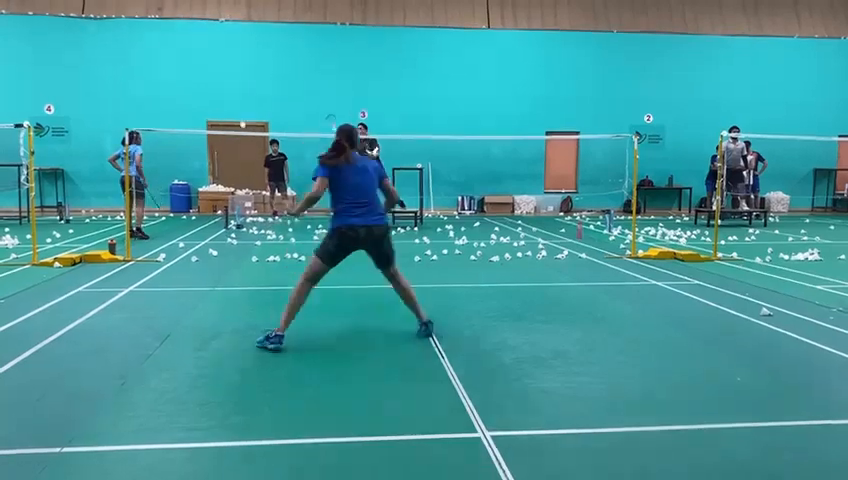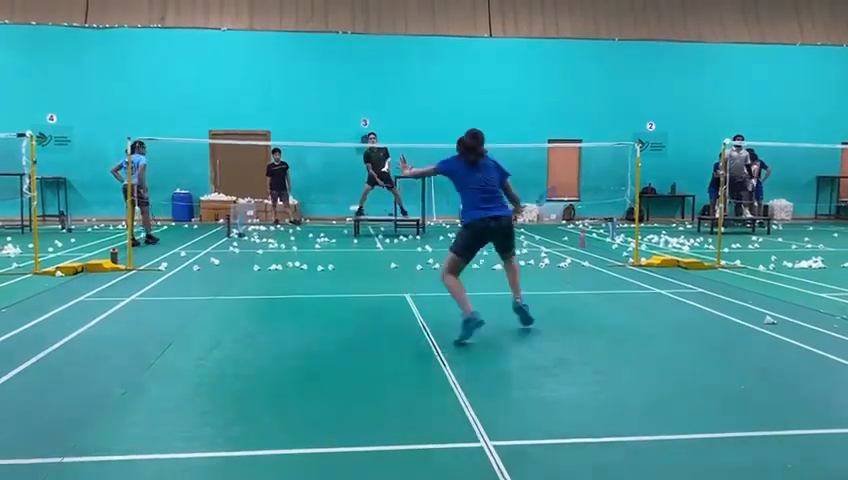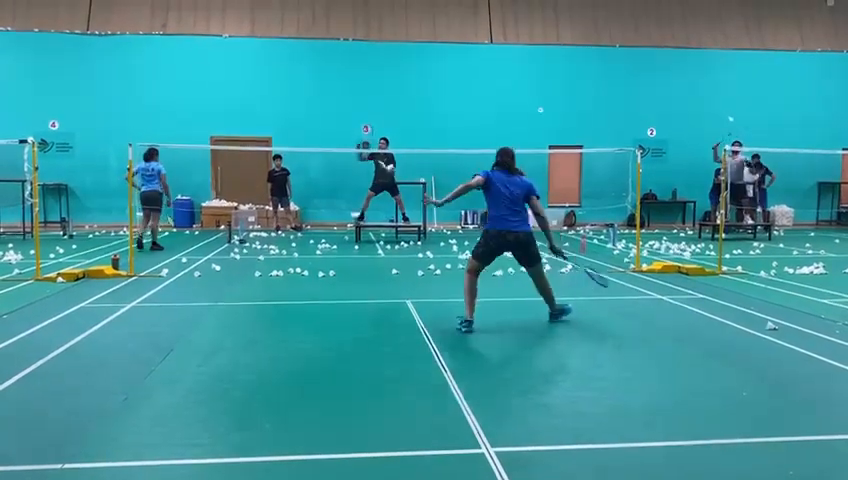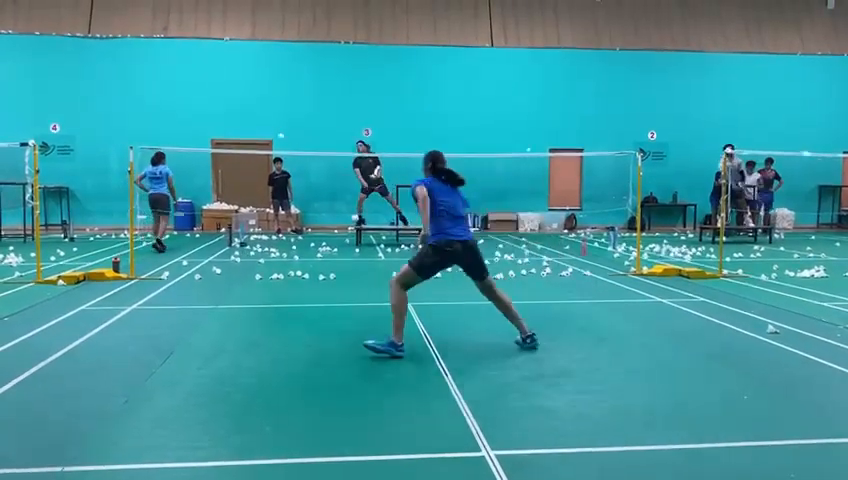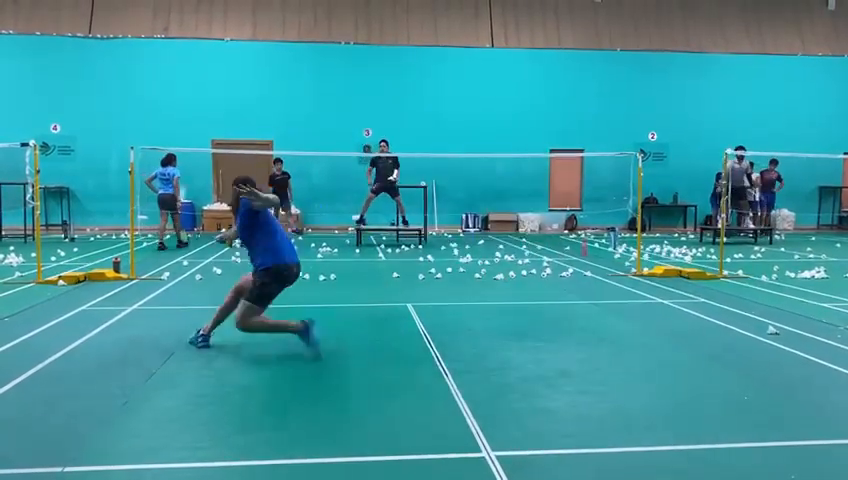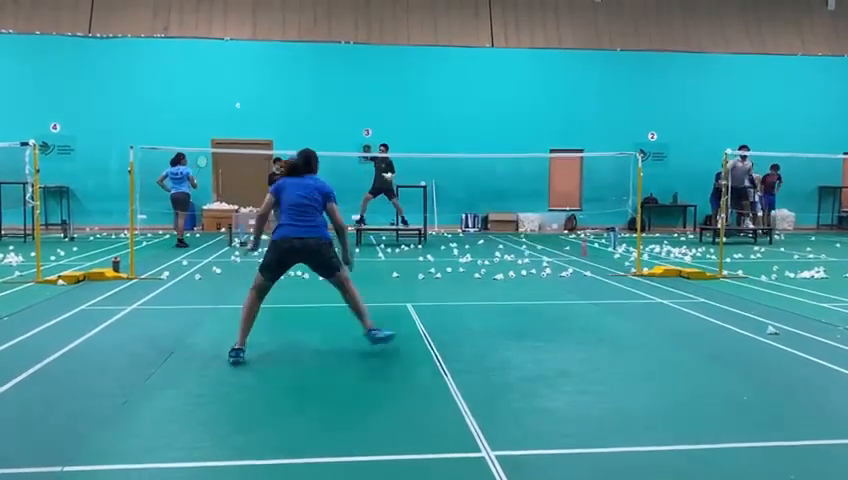
dt=0.5s
person 1, frame 1
left shoulder: (329, 165)
right shoulder: (373, 164)
left elbow: (315, 194)
right elbow: (392, 198)
left wrist: (295, 210)
left hip: (345, 230)
right hip: (377, 229)
left knee: (308, 279)
right knee: (393, 275)
left ankle: (278, 335)
right ankle: (422, 321)
person 1, frame 2
left shoulder: (453, 163)
right shoulder: (494, 164)
left elbow: (418, 173)
right elbow: (513, 197)
left wrist: (406, 171)
right wrist: (517, 209)
left hip: (475, 224)
right hip: (503, 221)
left knee: (448, 275)
right knee: (509, 259)
left ankle: (470, 316)
right ankle: (518, 301)
person 1, frame 3
left shoulder: (489, 175)
right shoulder: (525, 183)
left elbow: (469, 185)
right elbow: (540, 215)
left wrist: (442, 201)
right wrist: (551, 243)
left hip: (495, 233)
right hip: (522, 235)
left knee: (471, 271)
right knee: (538, 274)
left ankle: (468, 319)
right ankle: (554, 310)
person 1, frame 4
left shoulder: (421, 183)
right shoulder: (454, 189)
left elbow: (422, 197)
left wrist: (426, 232)
left hip: (442, 245)
right hip: (467, 244)
left knee: (398, 284)
right knee: (491, 291)
left ankle: (396, 343)
right ankle: (527, 335)
person 1, frame 5
left shoulder: (248, 205)
left elbow: (273, 200)
left wrist: (257, 195)
left hip: (276, 269)
right hip: (288, 266)
left knee: (244, 323)
right knee: (240, 290)
left ankle: (302, 327)
right ankle: (208, 331)
person 1, frame 6
left shoulder: (281, 184)
right shoulder: (323, 186)
left elbow: (262, 214)
right elbow: (339, 224)
left wrist: (255, 241)
right wrist: (346, 254)
left hip: (283, 243)
right hip: (317, 243)
left knee: (257, 291)
right knee: (346, 286)
left ankle: (239, 347)
right ankle: (371, 331)
